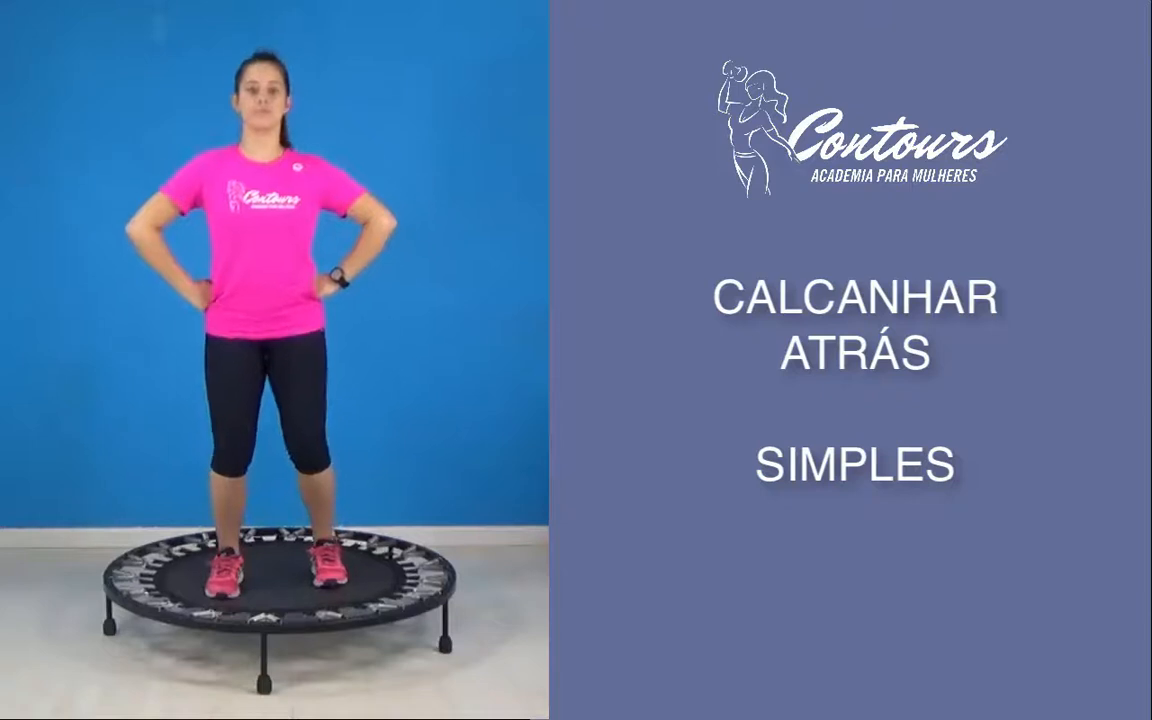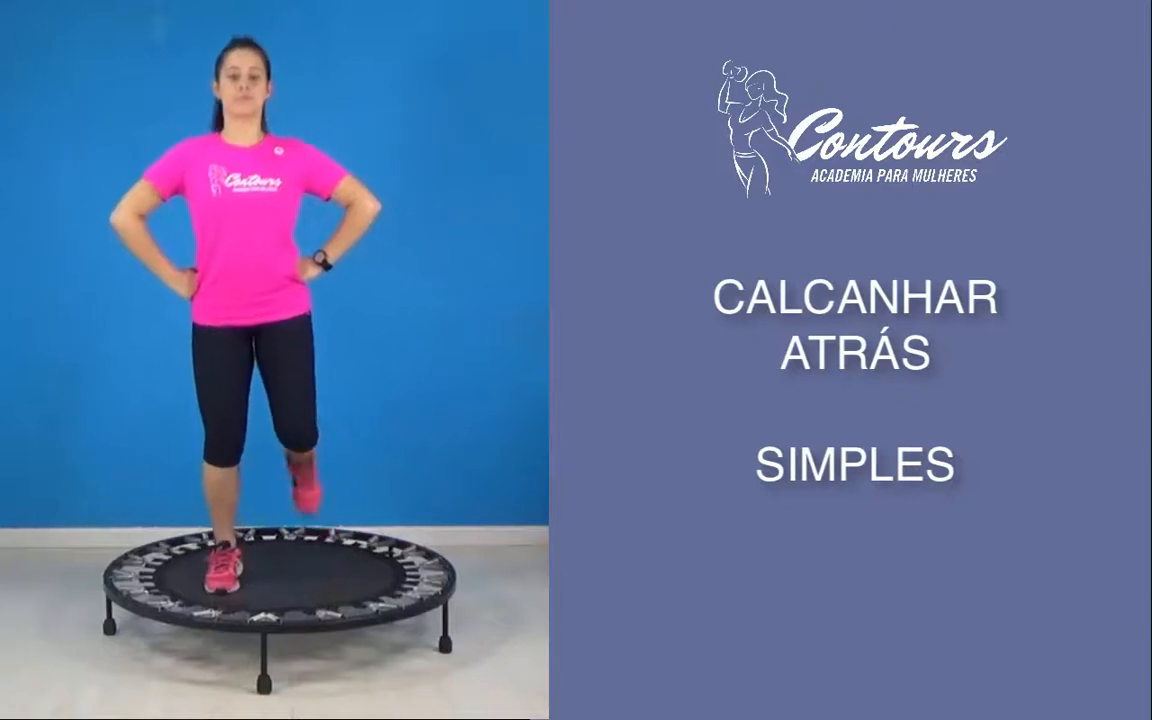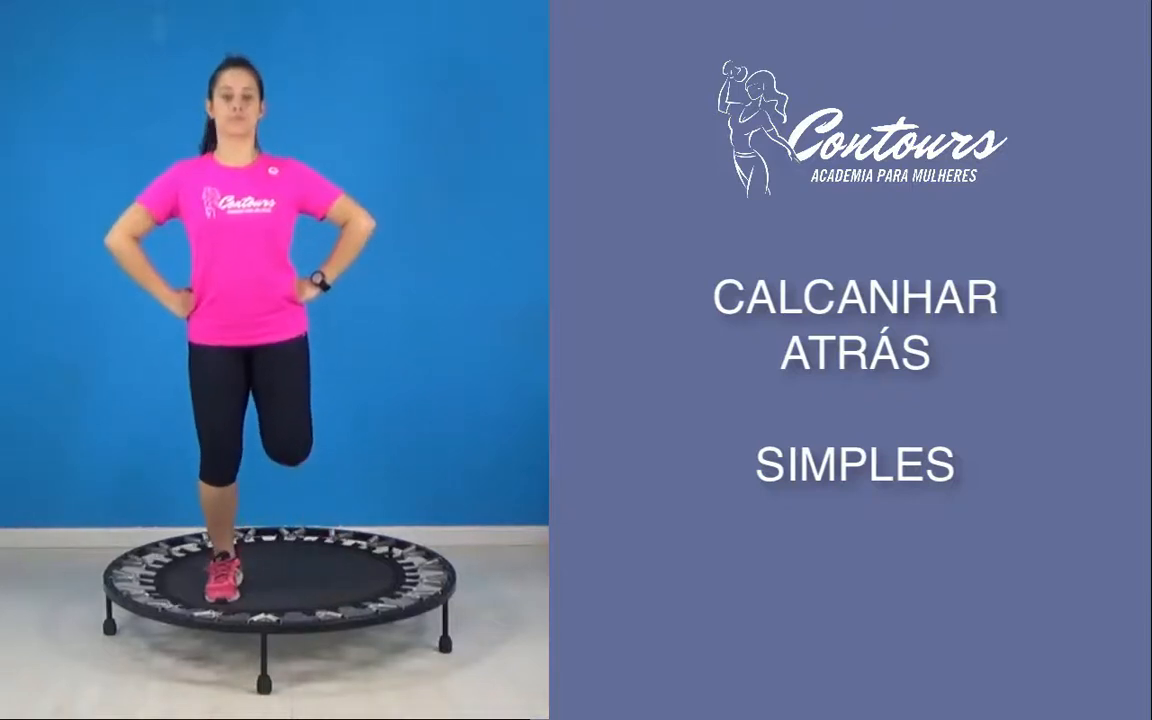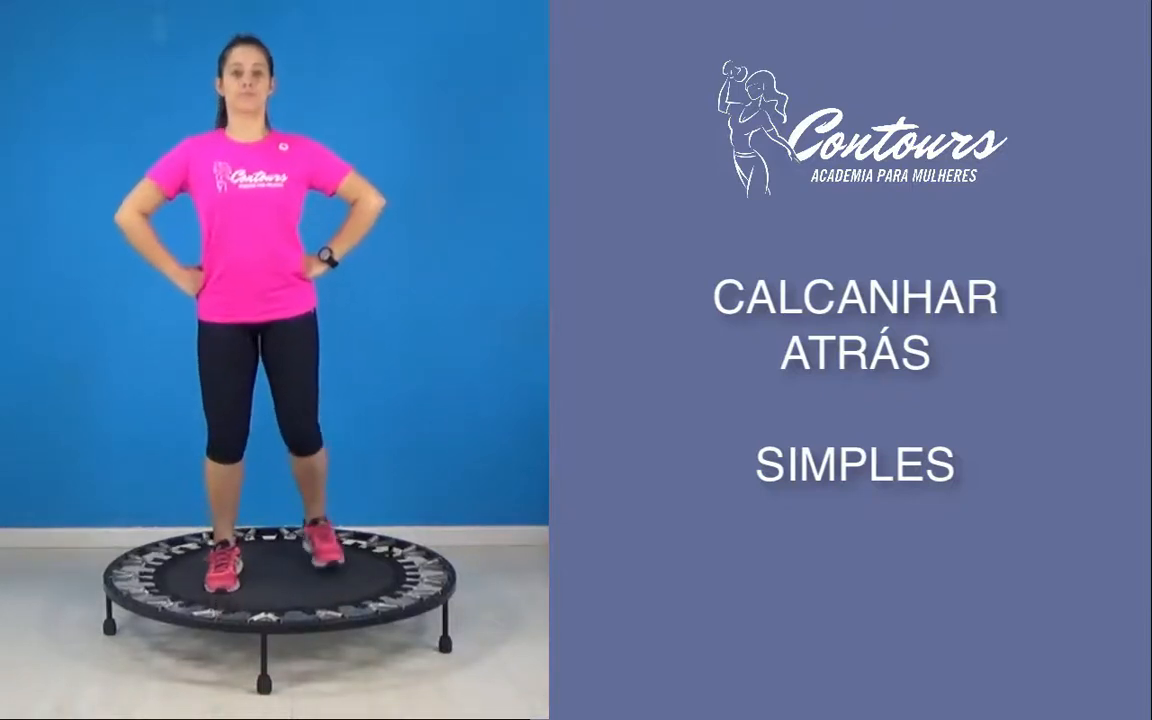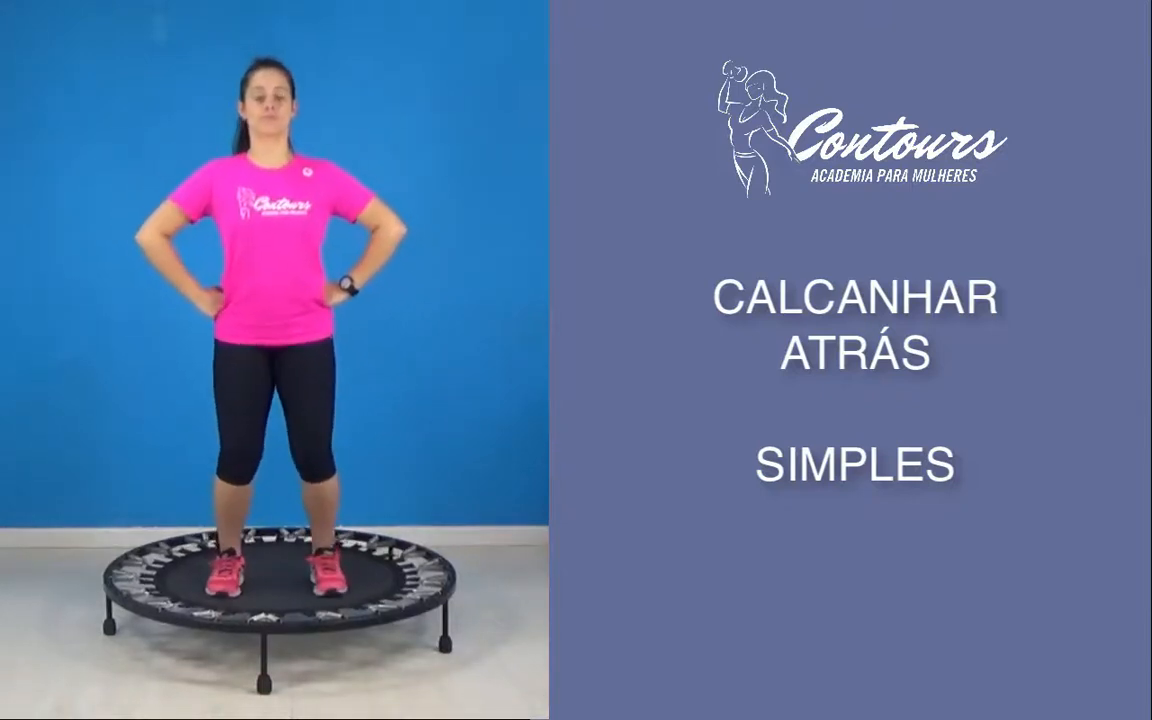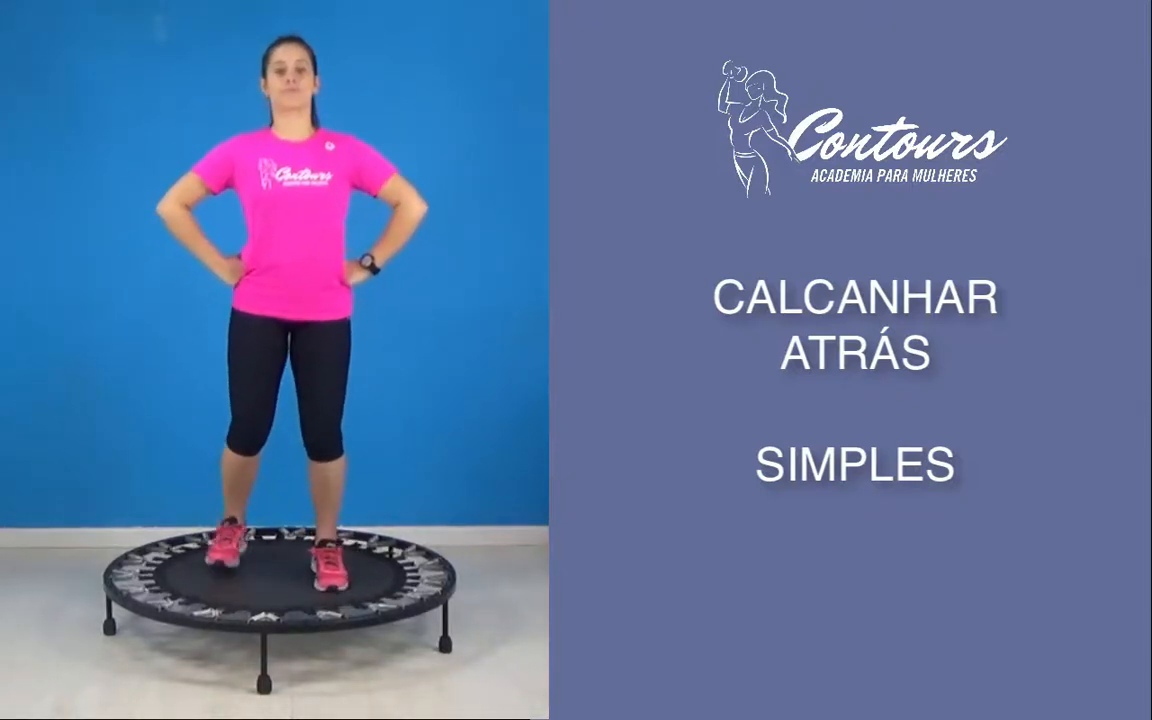
dt=0.2s
person 1, frame 1
left shoulder: (314, 172)
right shoulder: (208, 169)
left elbow: (382, 222)
right elbow: (141, 227)
left wrist: (337, 279)
right wrist: (190, 288)
left hip: (299, 333)
right hip: (230, 335)
left knee: (309, 448)
right knee: (231, 453)
left ankle: (325, 545)
right ankle: (227, 554)
person 1, frame 2
left shoulder: (296, 157)
right shoulder: (189, 156)
left elbow: (365, 204)
right elbow: (125, 216)
left wrist: (321, 261)
right wrist: (174, 277)
left hip: (286, 315)
right hip: (216, 321)
left knee: (297, 430)
right knee: (222, 440)
left ankle: (298, 467)
right ankle: (224, 549)
person 1, frame 3
left shoulder: (290, 175)
right shoulder: (184, 177)
left elbow: (361, 222)
right elbow: (120, 238)
left wrist: (319, 281)
right wrist: (170, 297)
left hip: (282, 335)
right hip: (212, 341)
left knee: (289, 448)
right knee: (219, 459)
left ankle: (284, 428)
right ankle: (223, 559)
person 1, frame 4
left shoulder: (301, 152)
right shoulder: (194, 153)
left elbow: (370, 200)
right elbow: (129, 214)
left wrist: (327, 260)
right wrist: (180, 275)
left hip: (291, 314)
right hip: (222, 318)
left knee: (301, 430)
right knee: (225, 437)
left ankle: (318, 525)
right ankle: (224, 548)
person 1, frame 5
left shoulder: (323, 177)
right shoulder: (217, 176)
left elbow: (391, 228)
right elbow: (151, 234)
left wrist: (347, 286)
right wrist: (200, 296)
left hip: (308, 340)
right hip: (239, 340)
left knee: (314, 456)
right knee: (238, 456)
left ankle: (324, 553)
right ankle: (228, 554)
person 1, frame 6
left shoulder: (347, 152)
right shoulder: (239, 151)
left elbow: (413, 205)
right elbow: (172, 205)
left wrist: (368, 265)
right wrist: (221, 265)
left hip: (326, 316)
right hip: (256, 313)
left knee: (324, 435)
right knee: (248, 429)
left ankle: (327, 545)
right ankle: (231, 525)
